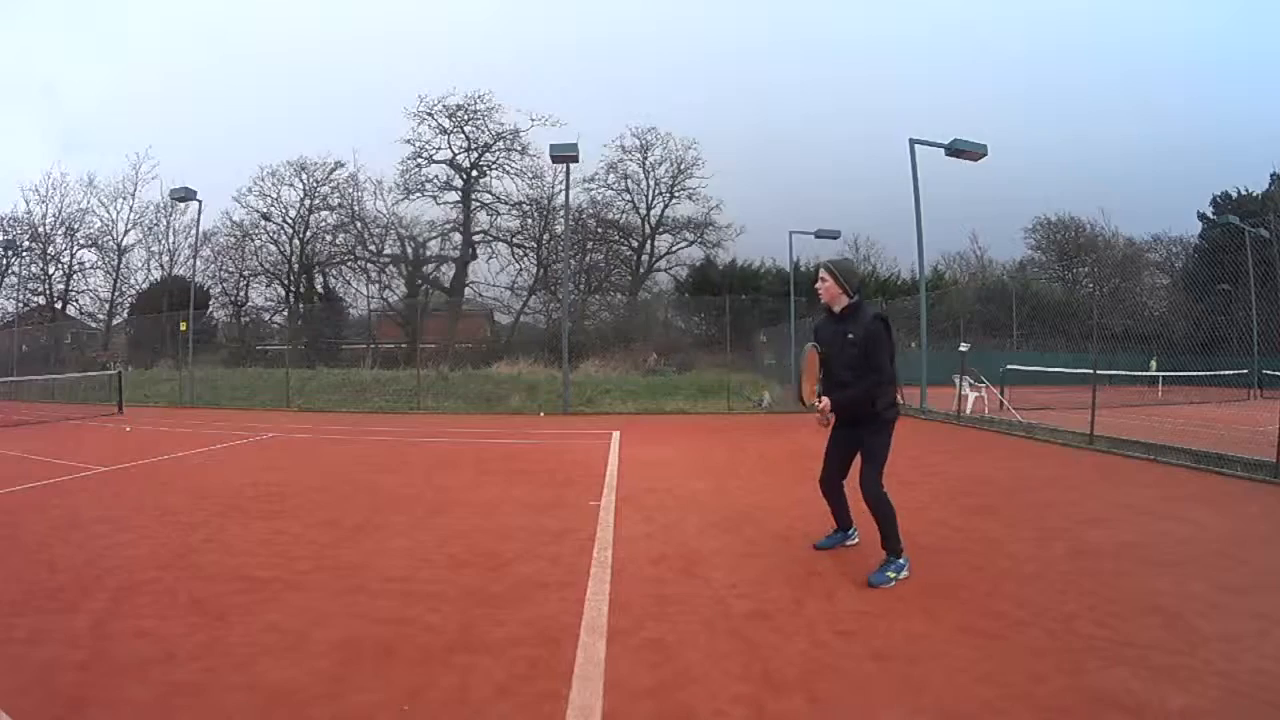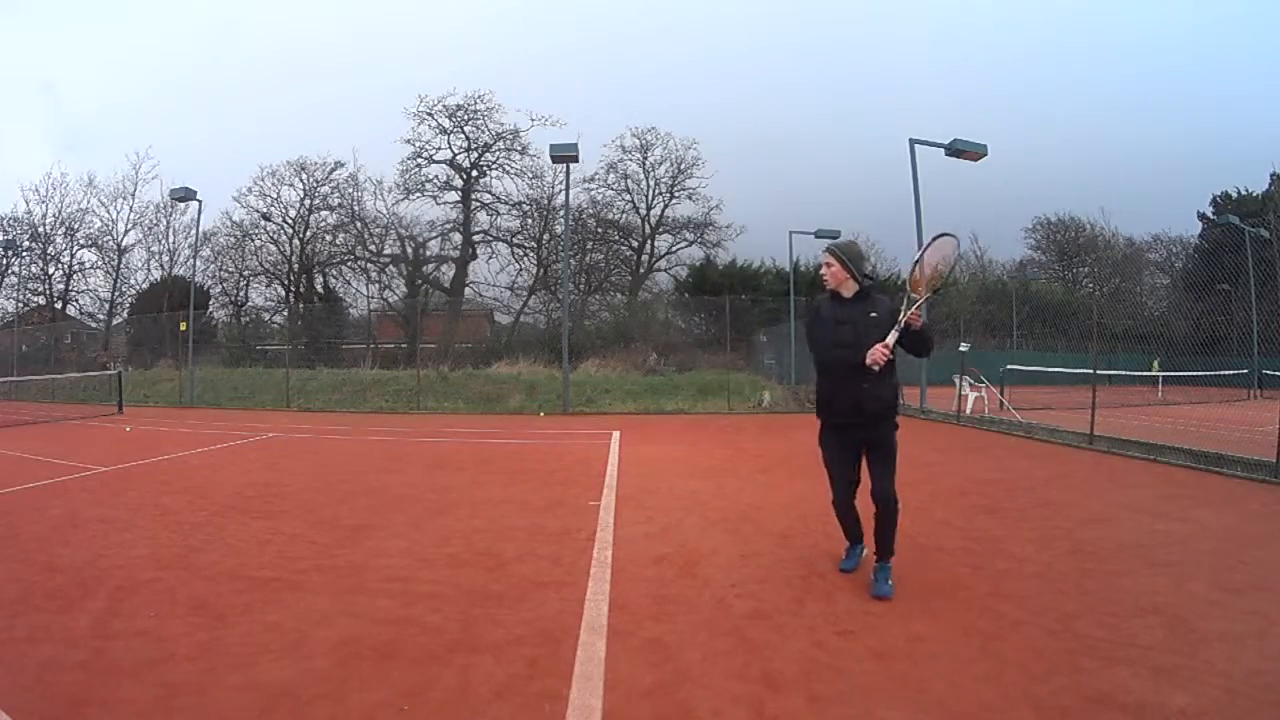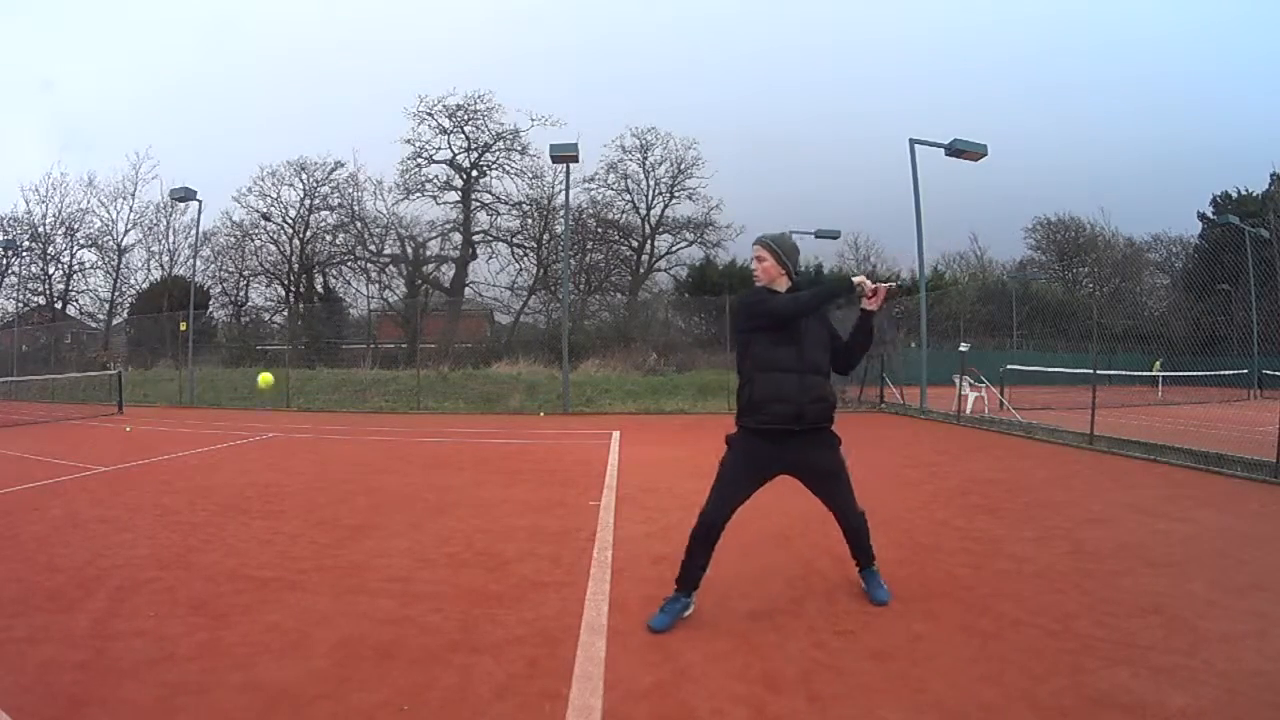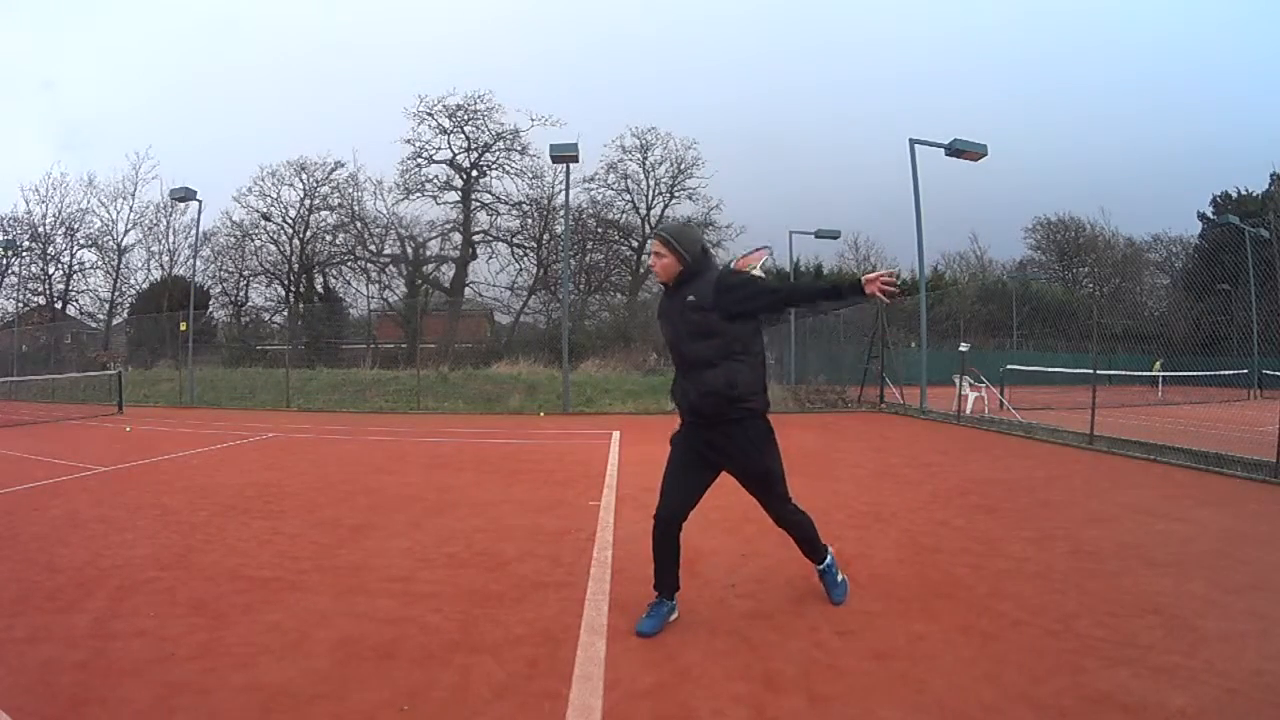
dt=0.5s
person 1, frame 1
left shoulder: (871, 323)
right shoulder: (824, 326)
left elbow: (882, 379)
right elbow: (821, 371)
left wrist: (838, 400)
right wrist: (823, 402)
left hip: (875, 419)
right hip: (844, 419)
left knee: (870, 487)
right knee: (829, 481)
left ankle: (896, 559)
right ankle: (846, 530)
person 1, frame 2
left shoulder: (884, 307)
right shoulder: (820, 310)
left elbow: (924, 350)
right elbow: (823, 356)
left wrist: (916, 328)
right wrist: (861, 358)
left hip: (878, 420)
right hip: (836, 423)
left knee: (884, 494)
right knee: (842, 497)
left ankle: (883, 563)
right ankle: (855, 543)
person 1, frame 3
left shoulder: (816, 310)
right shoulder: (747, 304)
left elbow: (842, 364)
right elbow: (781, 311)
left wrist: (865, 315)
right wrist: (847, 283)
left hip: (811, 435)
right hip: (756, 435)
left knee: (849, 511)
right knee: (713, 517)
left ankle: (869, 573)
right ankle: (682, 596)
person 1, frame 4
left shoulder: (721, 286)
right shoulder: (670, 302)
left elbow: (789, 294)
left wrist: (855, 288)
left hip: (741, 424)
right hip: (695, 428)
left knee: (780, 508)
right knee: (667, 517)
left ankle: (823, 561)
right ankle: (665, 600)
